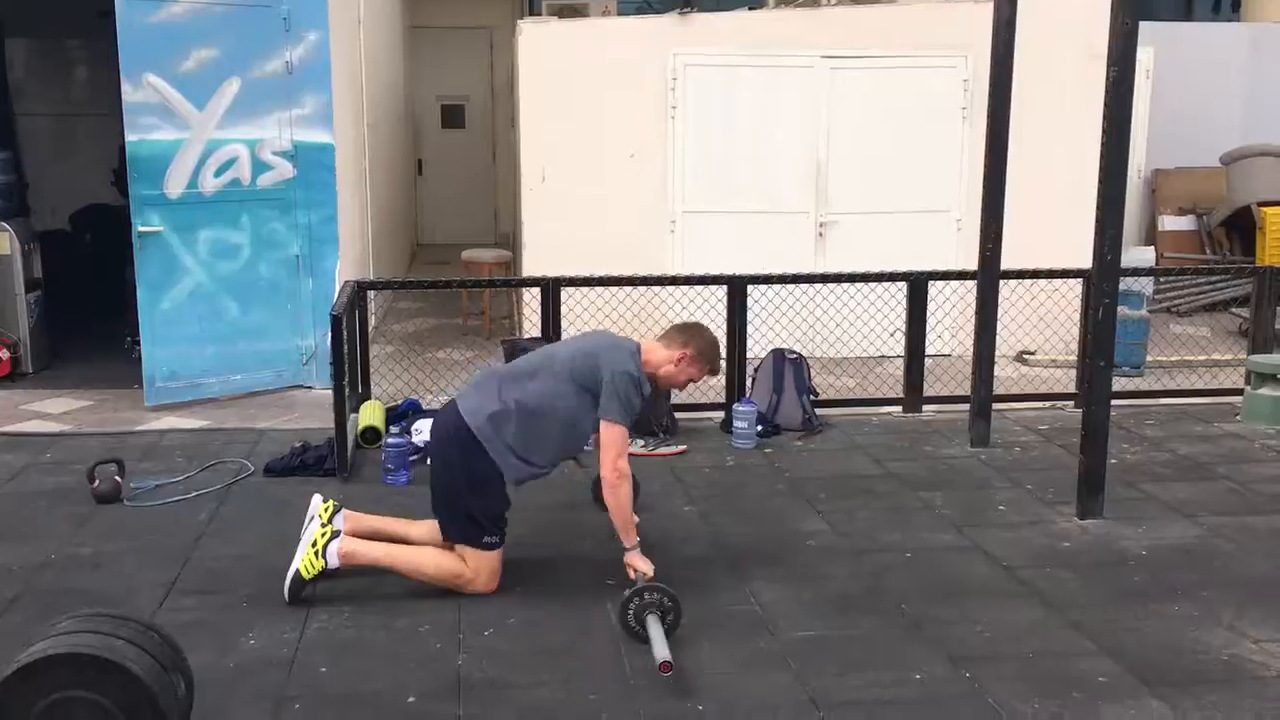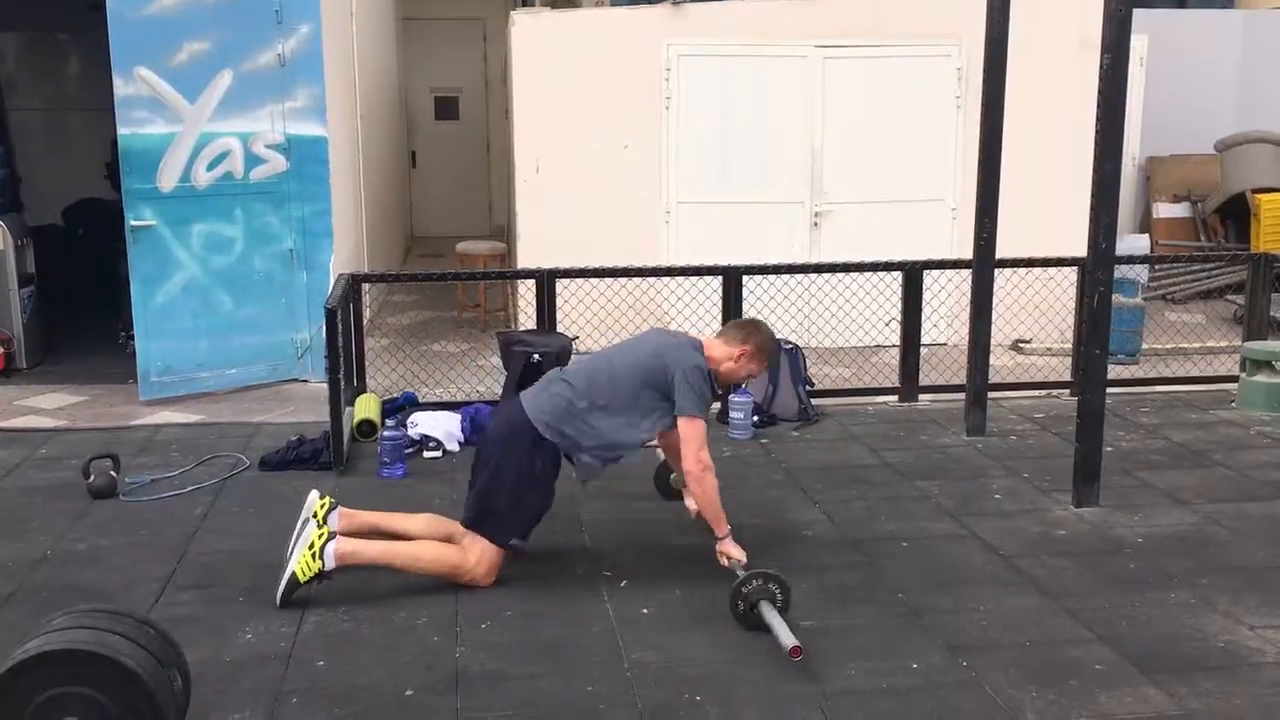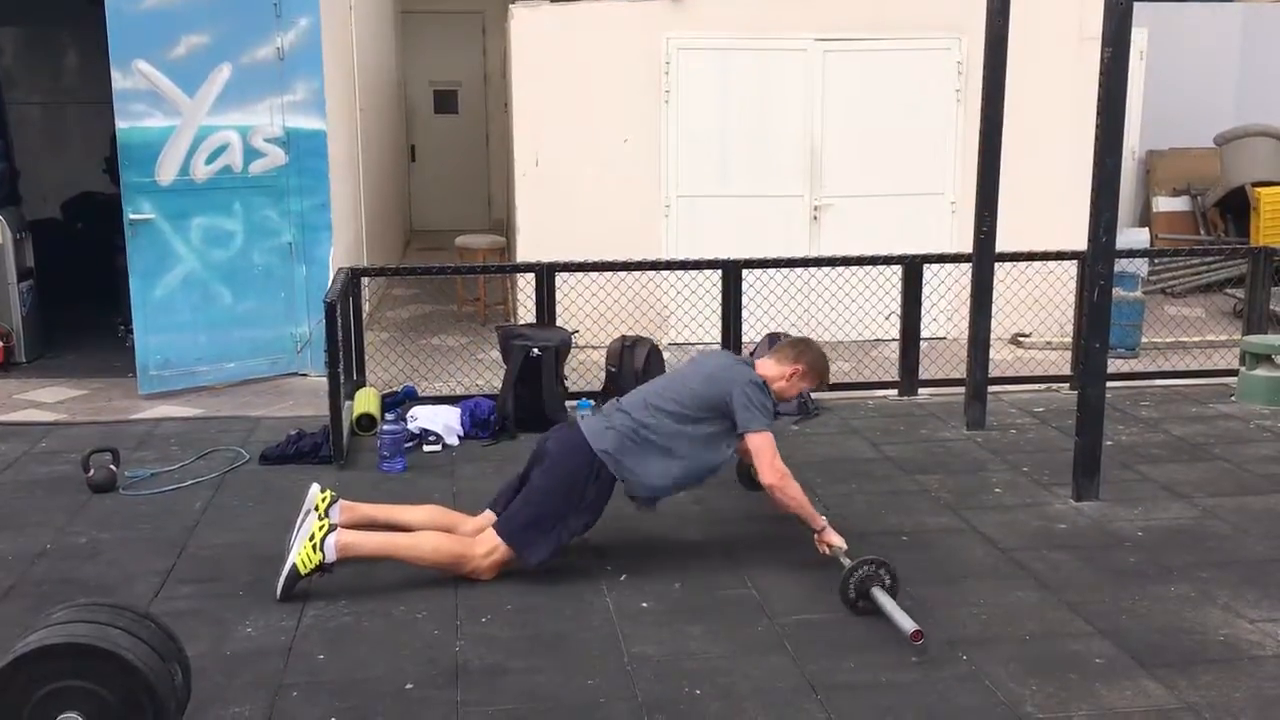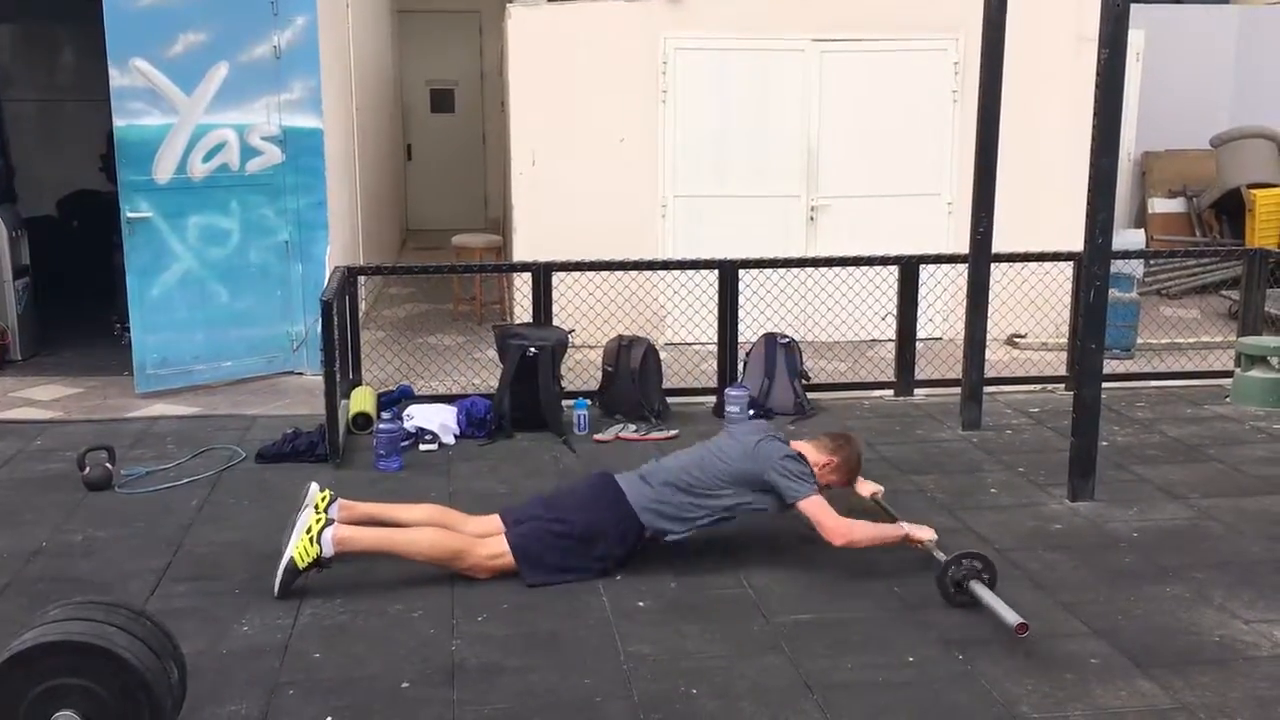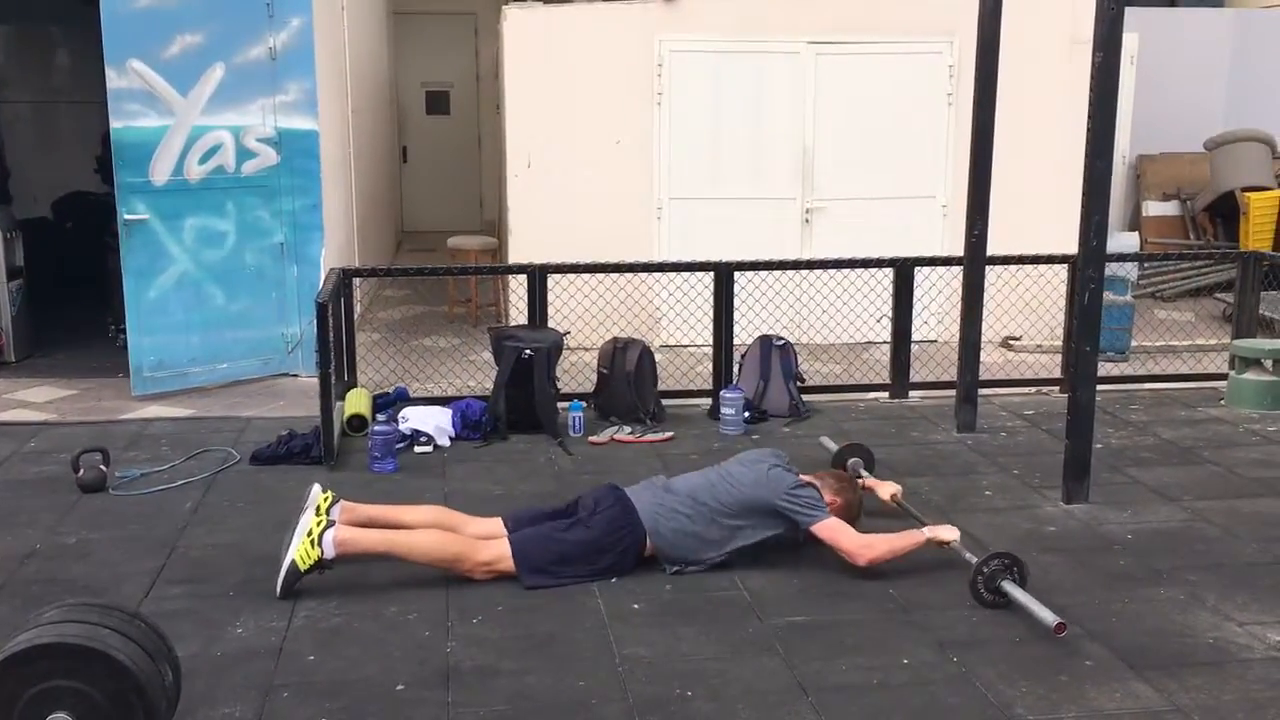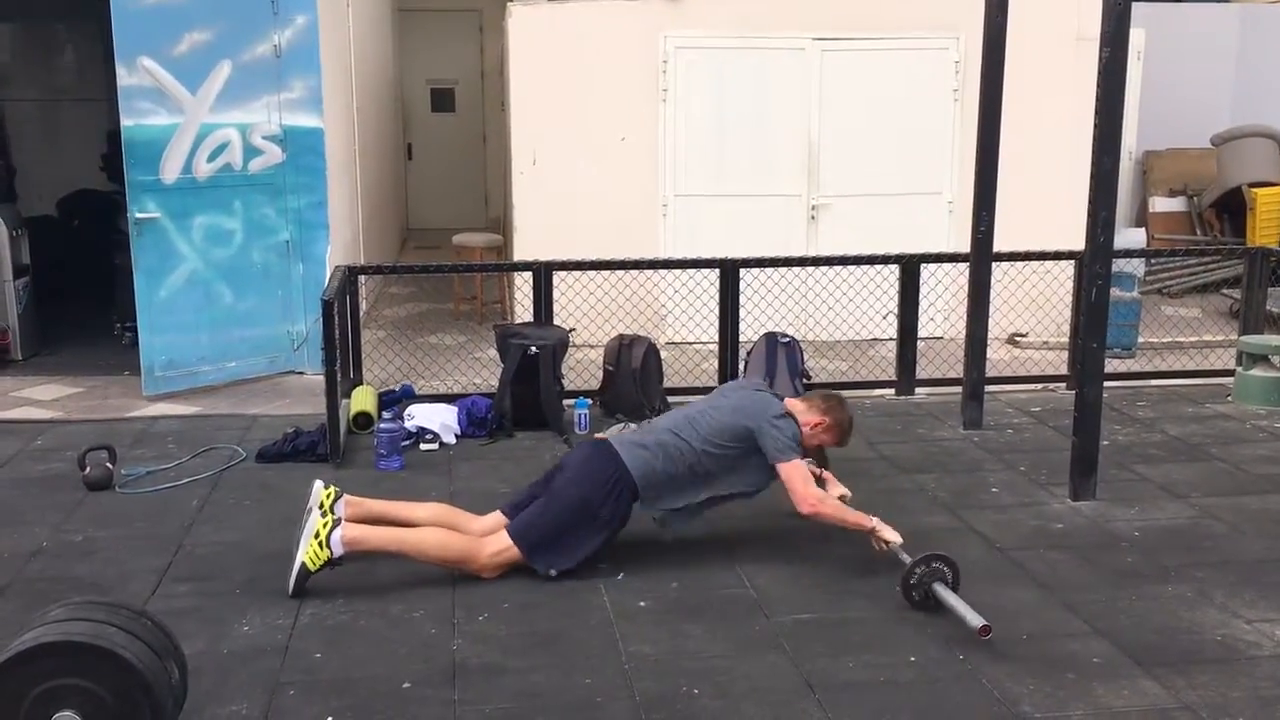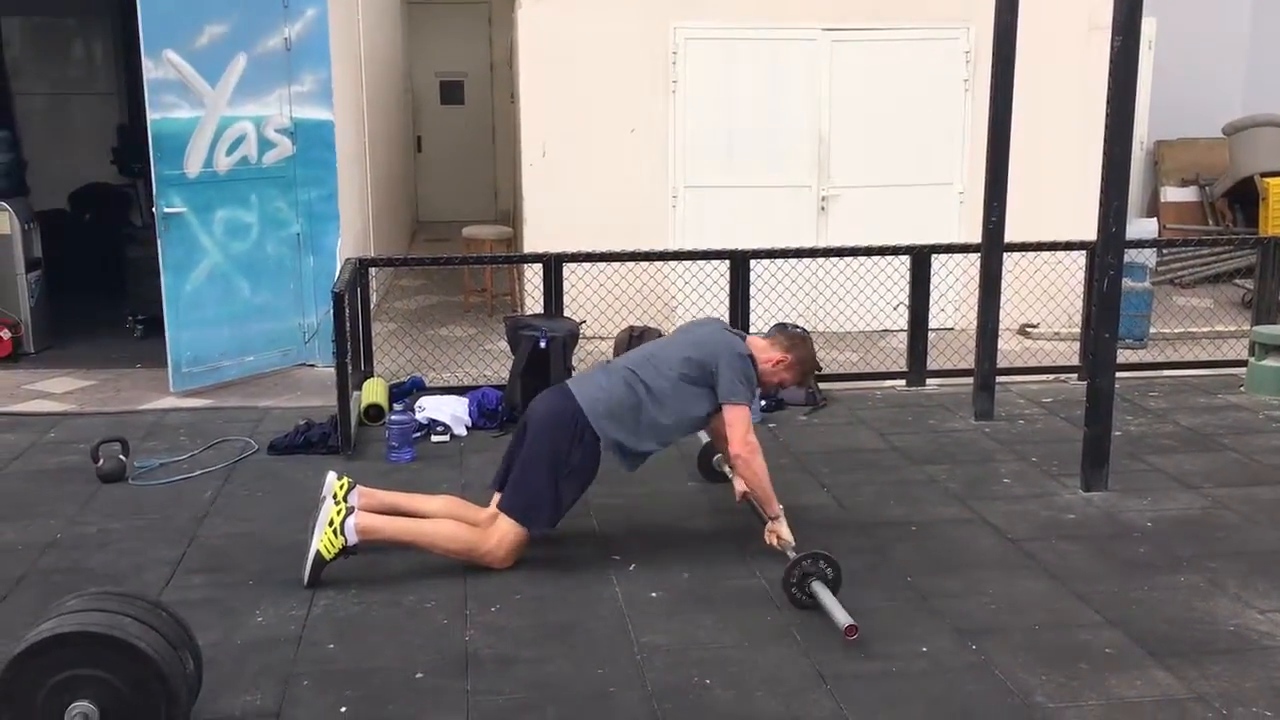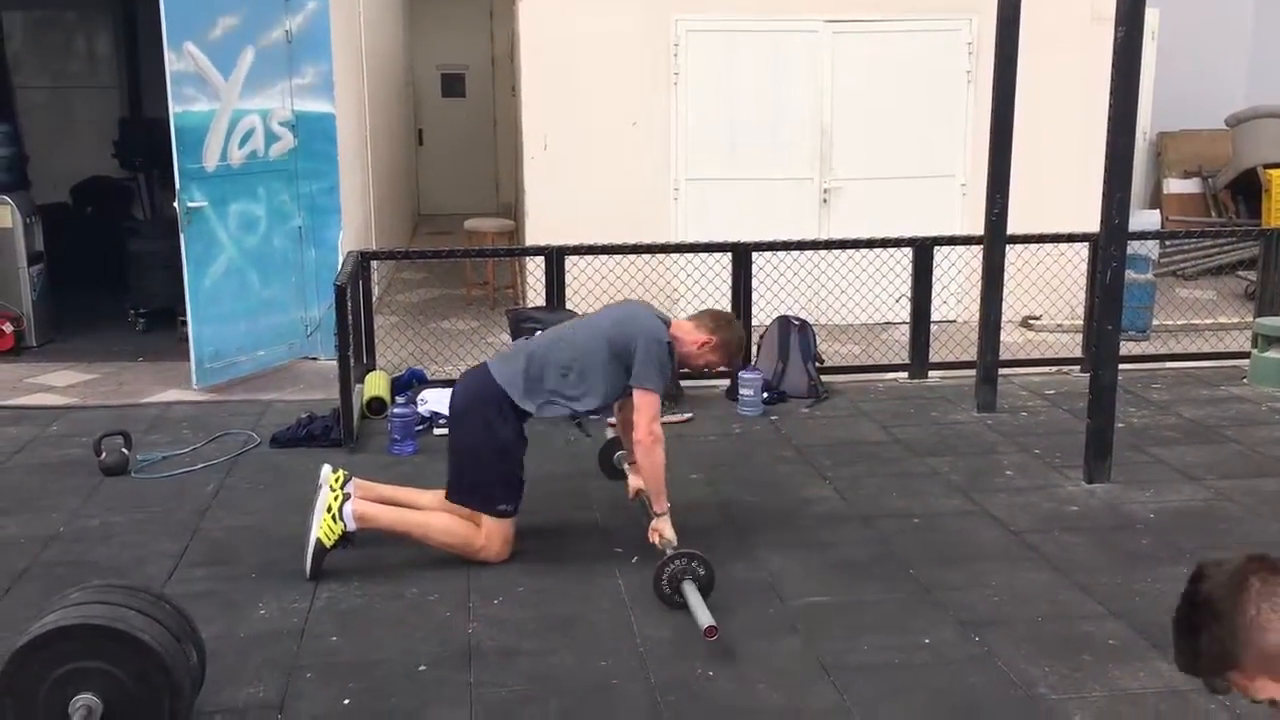
dt=0.5s
person 1, frame 1
left shoulder: (618, 352)
right shoulder: (626, 373)
left elbow: (602, 437)
right elbow: (613, 470)
left wrist: (622, 508)
right wrist: (631, 547)
left hip: (465, 423)
right hip: (471, 436)
left knee: (460, 540)
right knee: (478, 576)
left ankle: (339, 520)
right ankle: (339, 549)
person 1, frame 2
left shoulder: (677, 349)
right shoulder: (695, 368)
left elbow: (667, 427)
right elbow: (697, 462)
left wrist: (688, 493)
right wrist: (723, 536)
left hip: (519, 419)
right hip: (533, 435)
left knee: (467, 535)
right knee: (476, 567)
left ankle: (335, 517)
right ankle: (334, 550)
person 1, frame 3
left shoulder: (725, 363)
right shoulder: (751, 387)
left elbow: (738, 435)
right elbow: (772, 477)
left wrist: (781, 481)
right wrist: (820, 526)
left hip: (573, 443)
right hip: (588, 467)
left knee: (472, 528)
right knee: (479, 559)
left ankle: (335, 511)
right ankle: (333, 542)
person 1, frame 4
left shoulder: (765, 433)
right shoulder: (785, 464)
right elbow: (838, 534)
left wrist: (853, 482)
right wrist: (907, 531)
left hip: (604, 491)
right hip: (615, 523)
left knee: (474, 524)
right knee: (480, 557)
left ankle: (337, 508)
right ankle: (333, 538)
person 1, frame 5
left shoulder: (777, 462)
right shoulder: (796, 493)
right elbow: (861, 552)
left wrist: (870, 483)
right wrist: (929, 533)
left hip: (614, 503)
right hip: (622, 534)
left knee: (476, 528)
right knee: (479, 560)
left ankle: (338, 510)
right ankle: (334, 539)
person 1, frame 6
left shoulder: (756, 392)
right shoulder: (778, 422)
right elbow: (808, 504)
left wrist: (818, 471)
right wrist: (871, 524)
left hip: (598, 457)
right hip: (613, 482)
left knee: (478, 526)
right knee: (486, 556)
left ankle: (342, 505)
right ankle: (341, 537)
person 1, frame 7
left shoulder: (719, 336)
right shoulder: (738, 358)
left elbow: (712, 415)
right elbow: (744, 446)
left wrist: (737, 474)
right wrist: (774, 515)
left hip: (559, 407)
right hip: (573, 427)
left knee: (489, 517)
right knee: (496, 547)
left ankle: (354, 497)
right ankle: (355, 526)
person 1, frame 8
left shoulder: (645, 322)
right shoulder: (656, 343)
left elbow: (625, 403)
right elbow: (648, 434)
left wrist: (633, 467)
right wrist: (661, 513)
left hip: (486, 389)
right hip: (495, 403)
left knee: (473, 511)
right knee: (490, 544)
left ankle: (349, 488)
right ankle: (353, 513)
